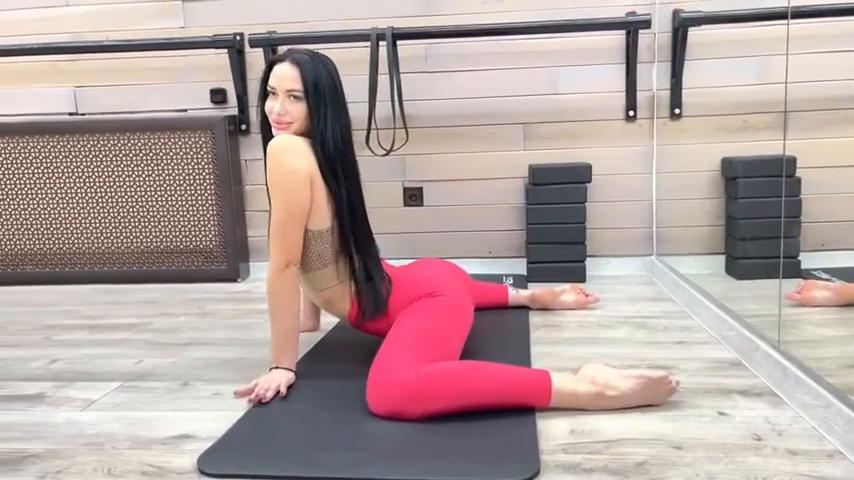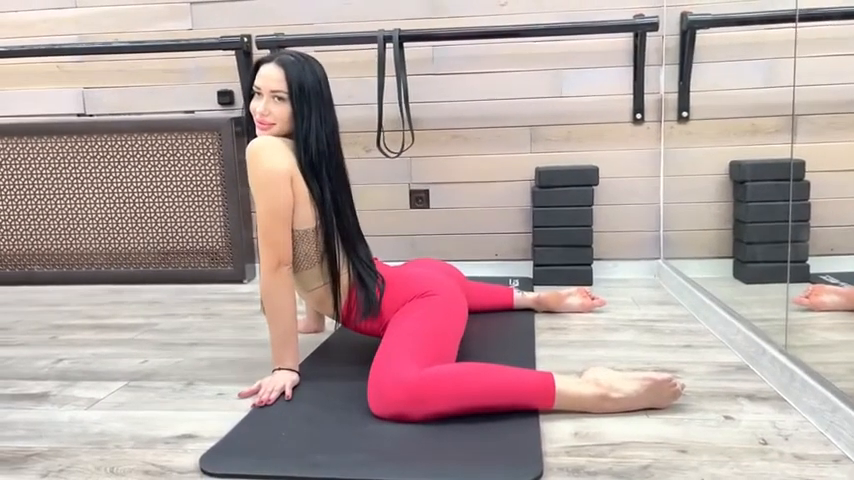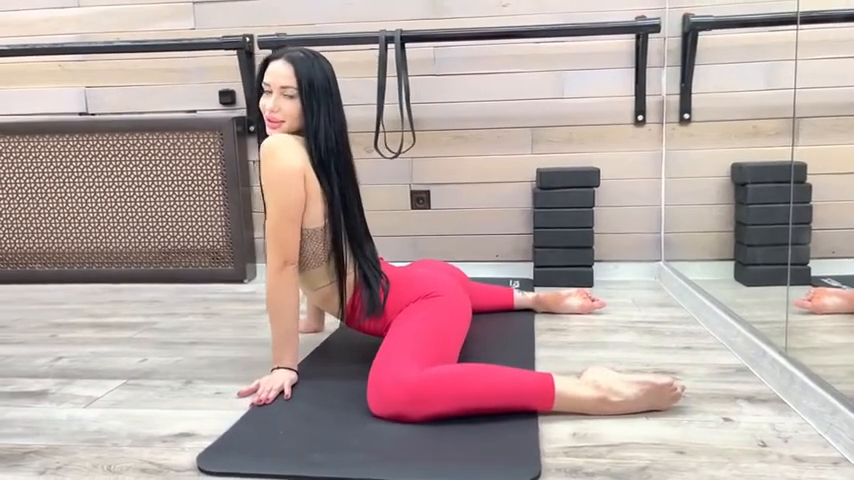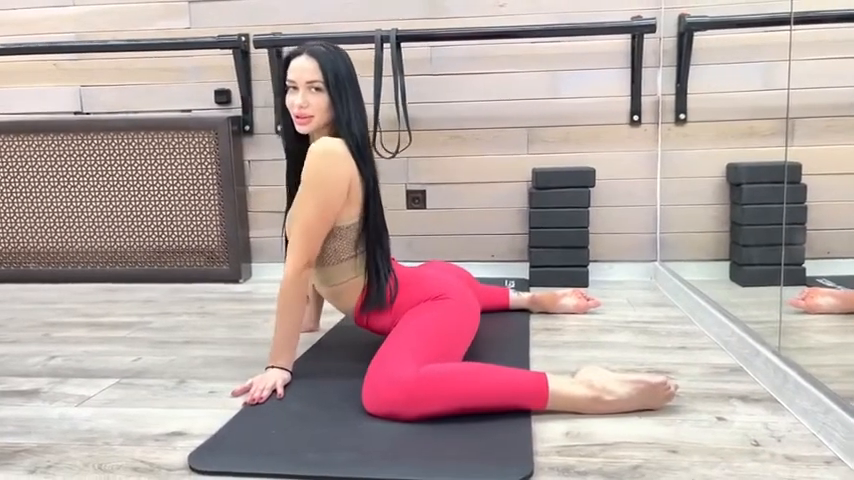
dt=0.5s
person 1, frame 1
left shoulder: (287, 152)
right shoulder: (316, 152)
left elbow: (284, 264)
right elbow: (315, 257)
left wrist: (282, 364)
right wrist: (310, 315)
left hip: (425, 296)
right hip: (417, 282)
left knee: (393, 393)
left ankle: (589, 387)
right ankle: (532, 296)
person 1, frame 2
left shoulder: (266, 153)
right shoulder: (307, 153)
left elbow: (277, 265)
left wrist: (285, 365)
right wrist: (316, 316)
left hip: (419, 297)
right hip: (414, 282)
left knee: (393, 394)
left ankle: (594, 390)
right ankle: (537, 299)
person 1, frame 3
left shoulder: (280, 152)
right shoulder: (316, 151)
left elbow: (282, 264)
left wrist: (284, 363)
right wrist: (314, 316)
left hip: (421, 298)
right hip: (415, 282)
left knee: (393, 393)
left ankle: (592, 391)
right ankle: (537, 298)
person 1, frame 4
left shoulder: (327, 154)
right shoulder: (334, 152)
left elbow: (299, 266)
right elbow: (321, 258)
left wrist: (280, 364)
right wrist: (310, 317)
left hip: (432, 300)
right hip: (422, 284)
left knee: (388, 392)
left ankle: (586, 390)
right ankle: (532, 299)
